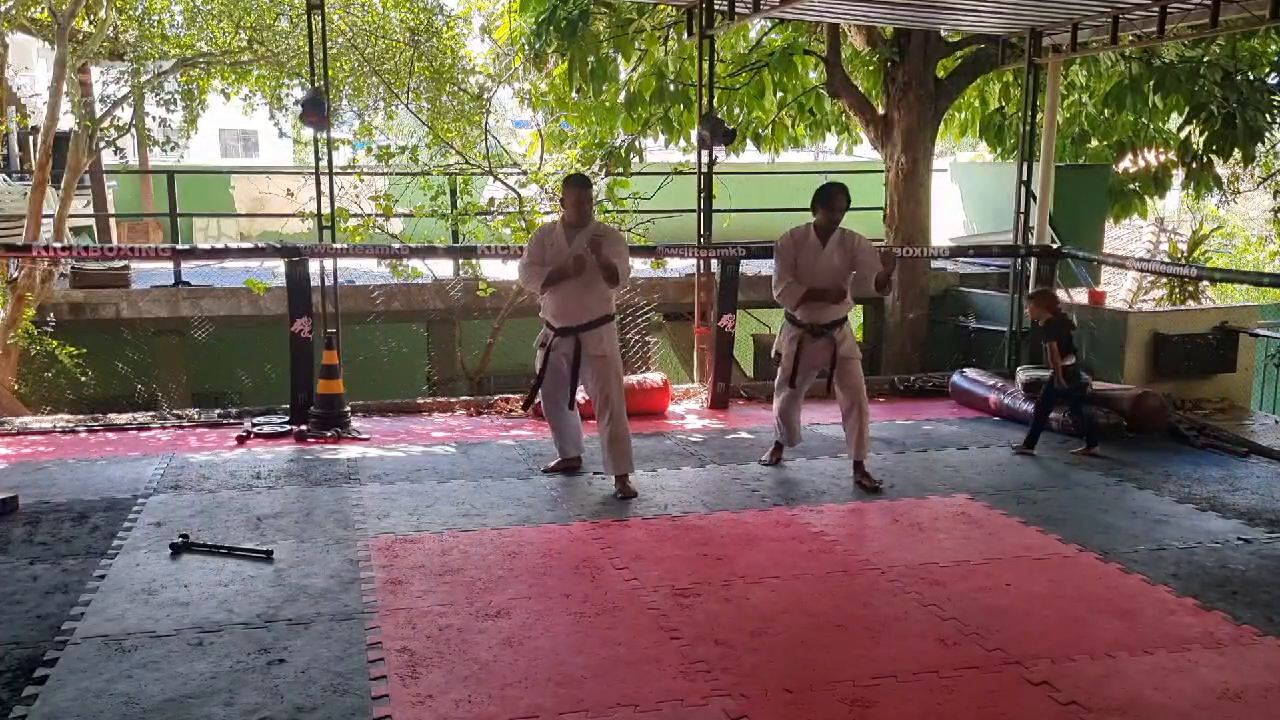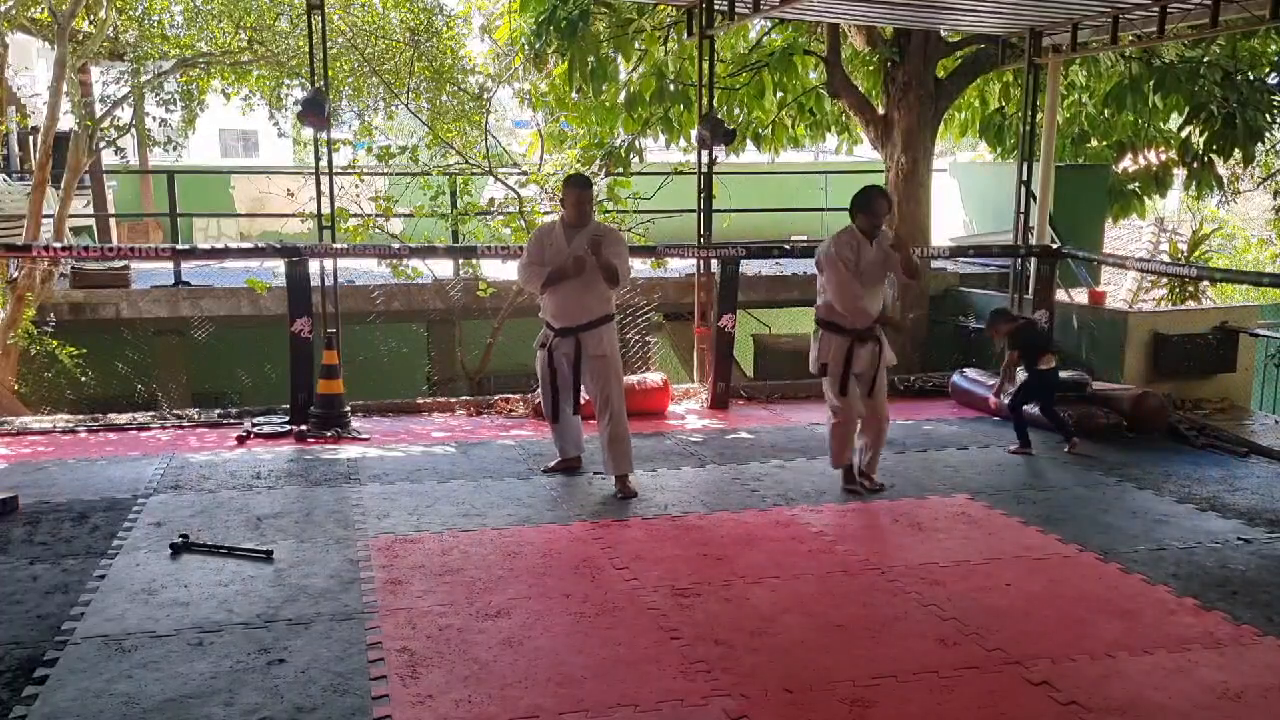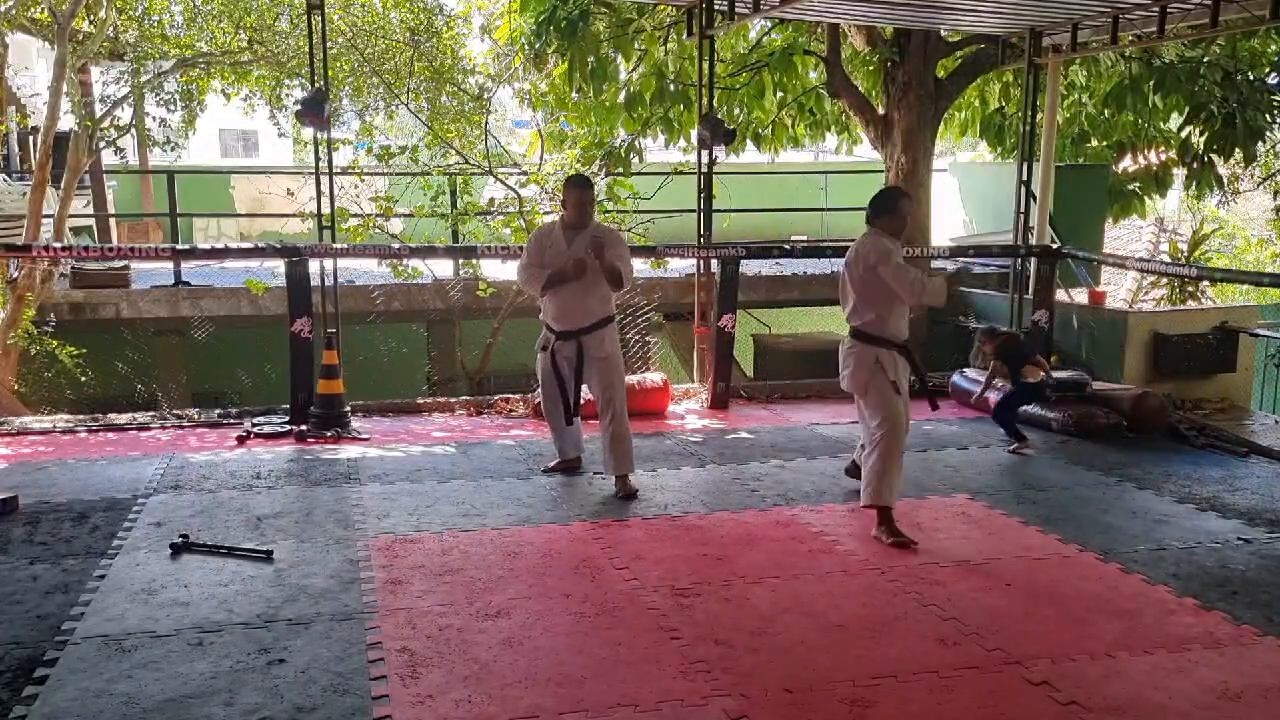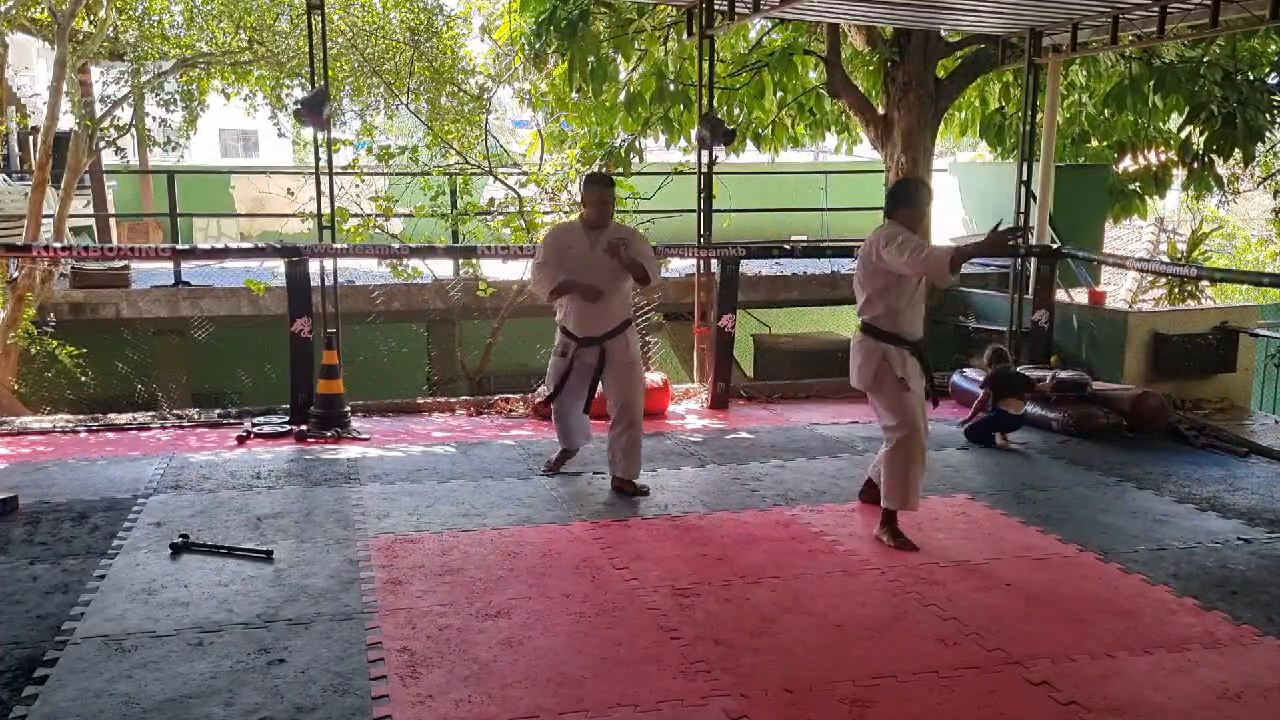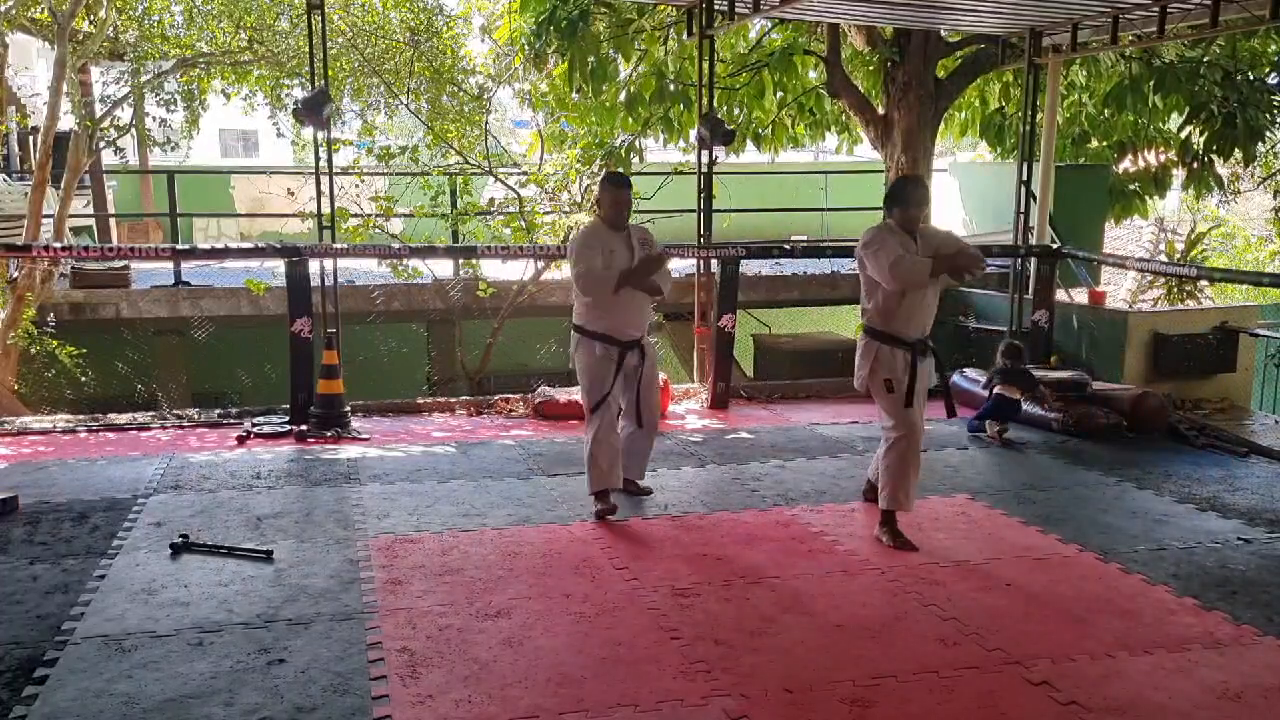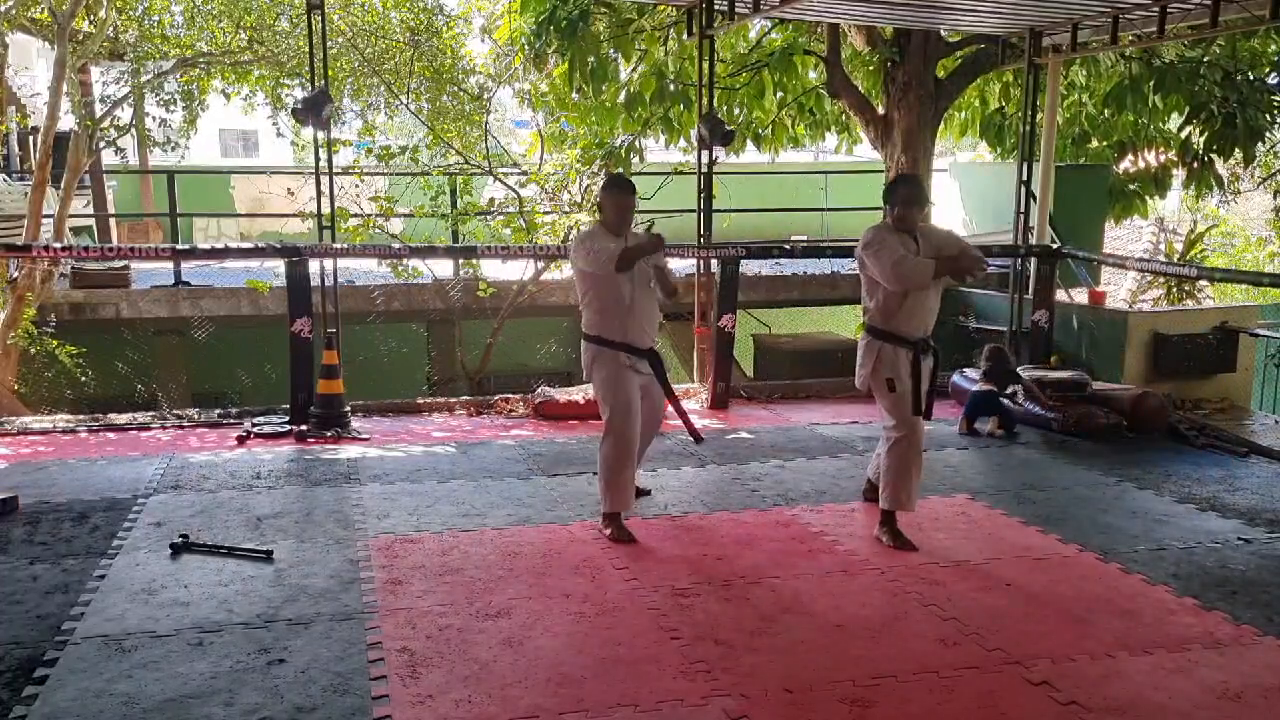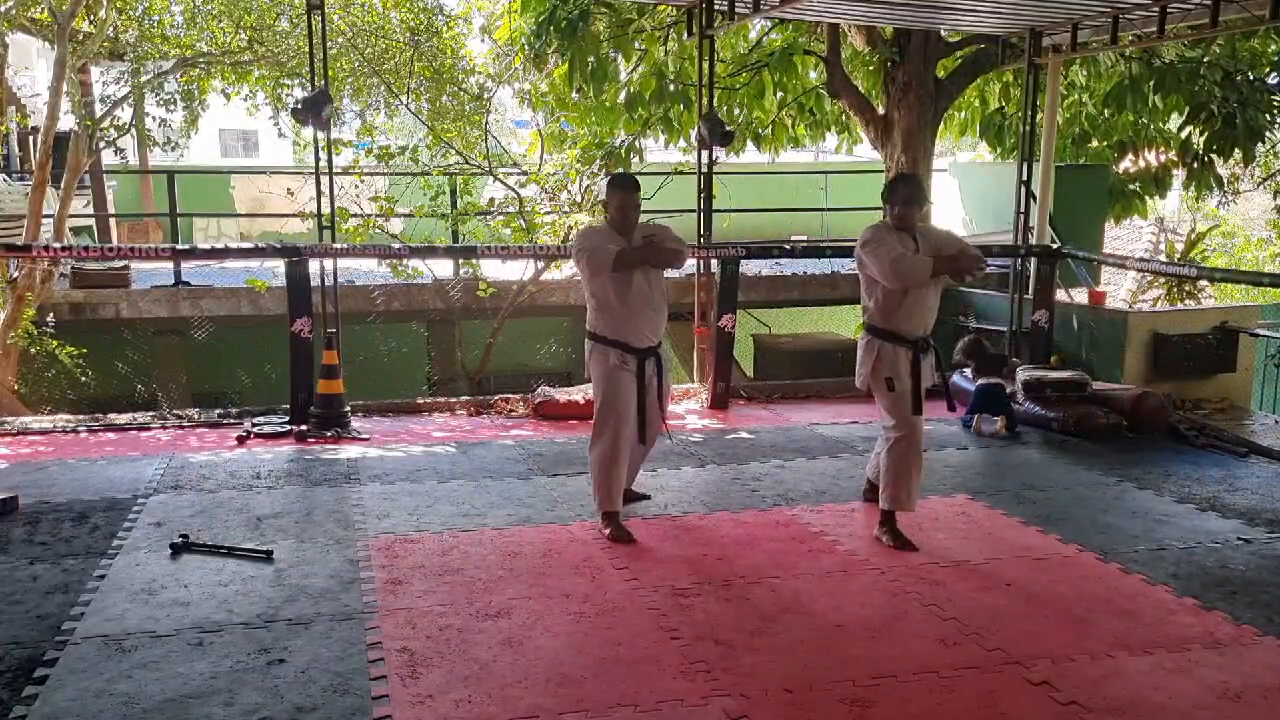
dt=0.3s
person 1, frame 1
left shoulder: (852, 243)
right shoulder: (791, 241)
left elbow: (877, 284)
right elbow: (783, 291)
left wrist: (887, 269)
right wrist: (824, 295)
left hip: (837, 334)
right hip: (799, 333)
left knee: (855, 398)
right knee: (787, 395)
left ankle: (859, 468)
right ankle: (779, 446)
person 1, frame 2
left shoulder: (884, 241)
right shoulder: (836, 247)
left elbow: (910, 274)
right elbow: (847, 299)
left wrist: (904, 254)
right wrist: (886, 319)
left hip: (870, 340)
right hip: (836, 339)
left knee: (877, 413)
right knee: (845, 410)
left ankle: (865, 470)
right ankle: (847, 472)
person 1, frame 3
left shoulder: (864, 249)
right shoulder: (879, 250)
right elbow: (917, 288)
right wrist: (953, 278)
left hip: (878, 350)
right hip: (872, 353)
left knee: (884, 422)
right knee: (890, 429)
left ankle: (859, 464)
right ankle: (884, 521)
person 1, frame 4
left shoulder: (891, 240)
right shoulder: (890, 239)
left elbow: (928, 271)
right elbow: (927, 260)
right wrist: (984, 247)
left hip: (898, 350)
right hip: (884, 352)
left knee: (910, 428)
right knee: (907, 432)
left ankle: (873, 487)
right ankle: (888, 523)
person 1, frame 5
left shoulder: (930, 237)
right shoulder: (876, 239)
left elbow: (974, 259)
right elbow: (899, 272)
left wrist: (951, 264)
right wrist: (945, 263)
left hip: (916, 352)
right hip: (885, 352)
left knee: (906, 429)
right knee: (905, 432)
left ankle: (874, 486)
right ankle: (887, 522)
person 1, frame 6
left shoulder: (931, 236)
right shoulder: (876, 239)
left elbow: (975, 260)
right elbow: (901, 273)
left wrist: (954, 265)
right wrist: (949, 264)
left hip: (917, 350)
right hip: (886, 350)
left knee: (902, 426)
right knee: (906, 432)
left ankle: (873, 485)
right ankle: (887, 522)
person 1, frame 7
left shoulder: (929, 236)
right shoulder: (875, 238)
left elbow: (972, 259)
right elbow: (900, 269)
left wrist: (952, 265)
right wrist: (947, 264)
left hip: (915, 349)
right hip: (886, 350)
left knee: (899, 425)
right knee: (906, 431)
left ankle: (874, 485)
right ankle: (887, 523)
person 2, frame 1
left shoulder: (608, 236)
right shoulder: (544, 236)
left elbow: (618, 276)
right elbow: (528, 275)
left wrist: (600, 257)
right wrist: (565, 270)
left hip: (596, 334)
right hip: (555, 334)
left knee: (609, 403)
right knee: (554, 400)
left ankle: (621, 475)
right ankle: (570, 455)
person 2, frame 2
left shoulder: (609, 235)
right shoulder: (543, 235)
left elbow: (618, 278)
right elbow: (527, 276)
left wrist: (600, 258)
right wrist: (565, 270)
left hip: (596, 334)
right hip: (555, 334)
left knee: (610, 403)
right knee: (556, 401)
left ankle: (621, 475)
right ankle: (570, 455)
person 2, frame 3
left shoulder: (608, 237)
right shoulder: (542, 237)
left elbow: (622, 280)
right elbow: (527, 277)
left wrist: (604, 261)
right wrist: (565, 273)
left hip: (598, 336)
right hip: (556, 337)
left knee: (612, 403)
right knee: (556, 403)
left ankle: (621, 475)
right ankle: (570, 456)
person 2, frame 4
left shoulder: (628, 236)
right shoulder: (559, 236)
left elbow: (650, 274)
right elbow: (541, 278)
left wrist: (624, 260)
right wrist: (577, 287)
left hip: (617, 340)
right hip: (573, 341)
left knee: (628, 408)
right knee: (563, 402)
left ankle: (623, 476)
right ankle: (570, 445)
person 2, frame 5
left shoulder: (642, 238)
right shoulder: (586, 240)
left elbow: (660, 283)
right elbow: (589, 285)
left wrist: (644, 277)
right wrist: (637, 272)
left hip: (634, 345)
right hip: (596, 346)
left knee: (645, 417)
right knee: (602, 418)
left ankle: (628, 475)
right ankle: (602, 495)
person 2, frame 6
left shoulder: (639, 242)
right shoulder: (589, 243)
left elbow: (665, 288)
right elbow: (613, 262)
left wrist: (662, 278)
right wrist: (647, 248)
left hip: (641, 353)
right hip: (609, 354)
left knee: (649, 420)
right knee: (622, 428)
left ankle: (622, 482)
right ankle: (612, 514)
person 2, frame 7
left shoulder: (654, 233)
right shoulder: (589, 238)
left elbow: (677, 254)
right elbow: (597, 261)
left wrist: (640, 254)
right wrist: (645, 253)
left hip: (650, 352)
right hip: (611, 353)
left knee: (647, 427)
right knee: (613, 430)
left ankle: (622, 486)
right ankle: (609, 514)
